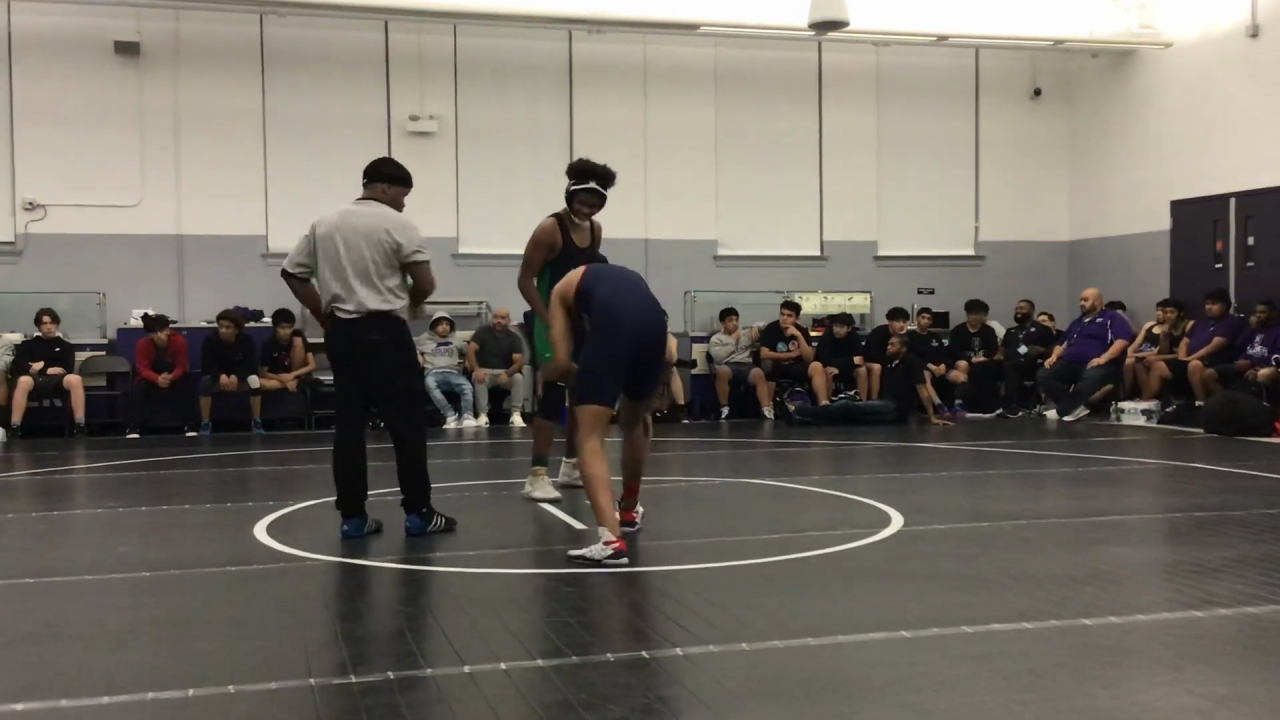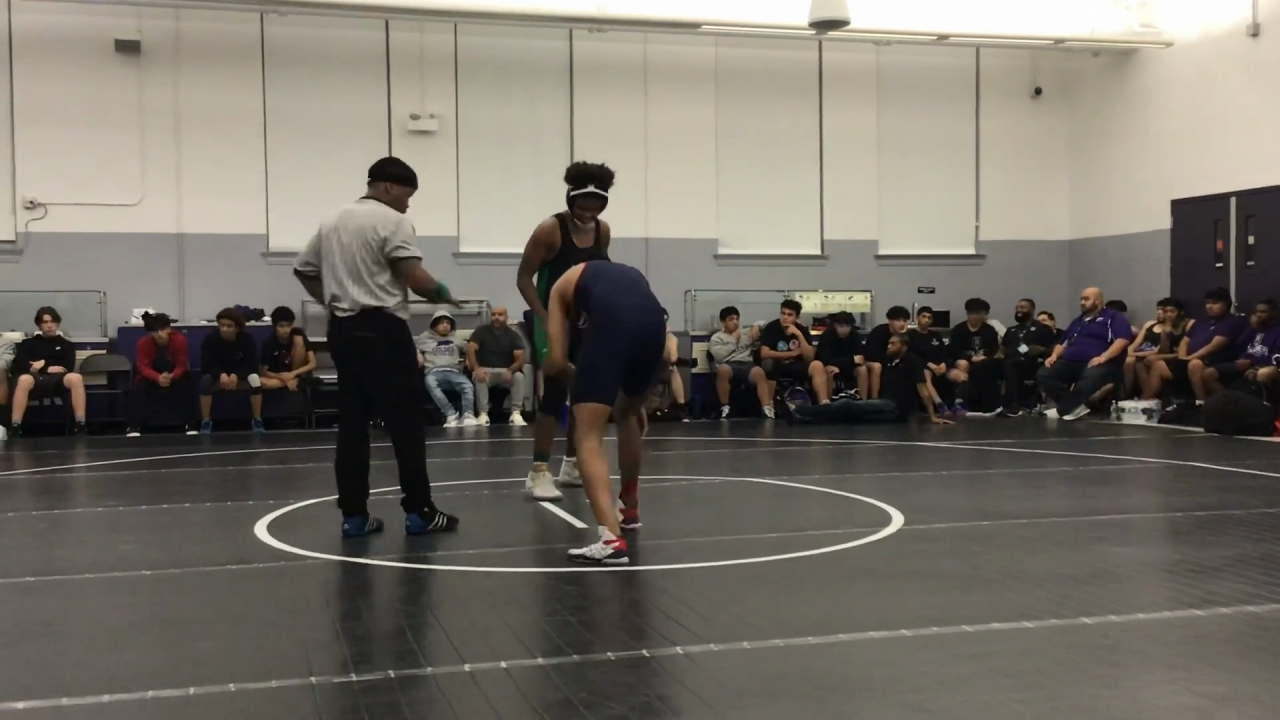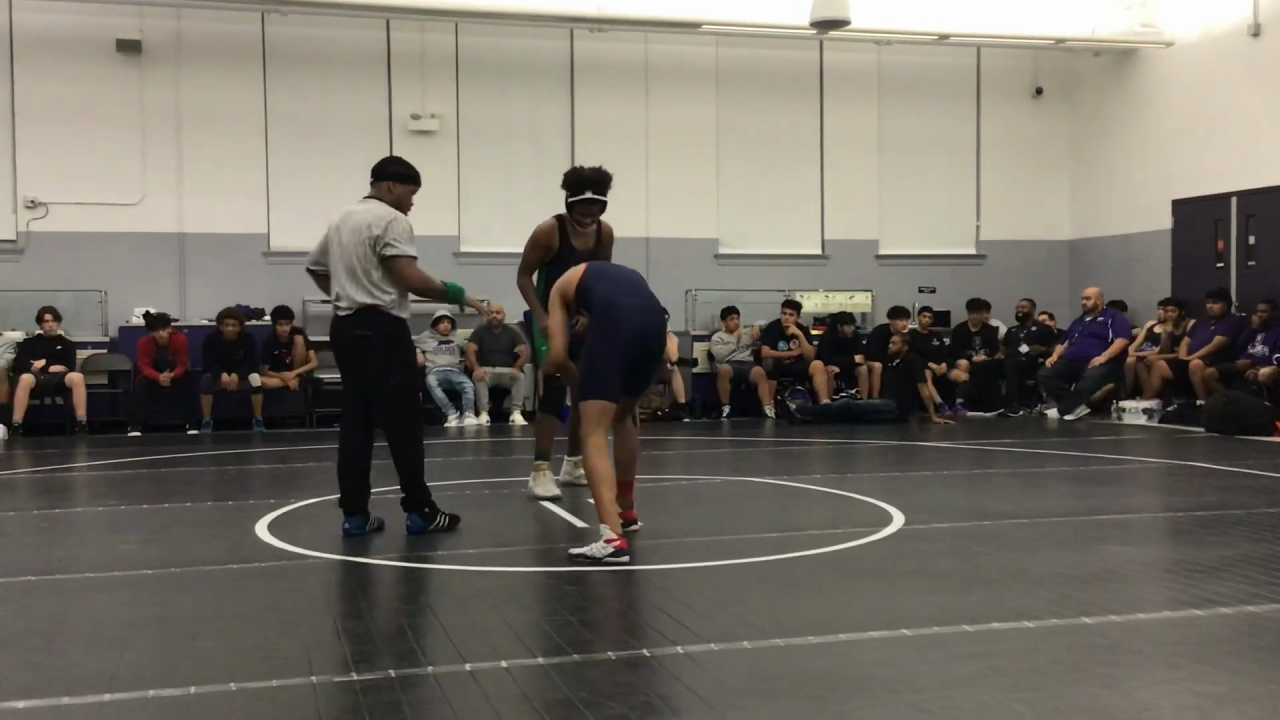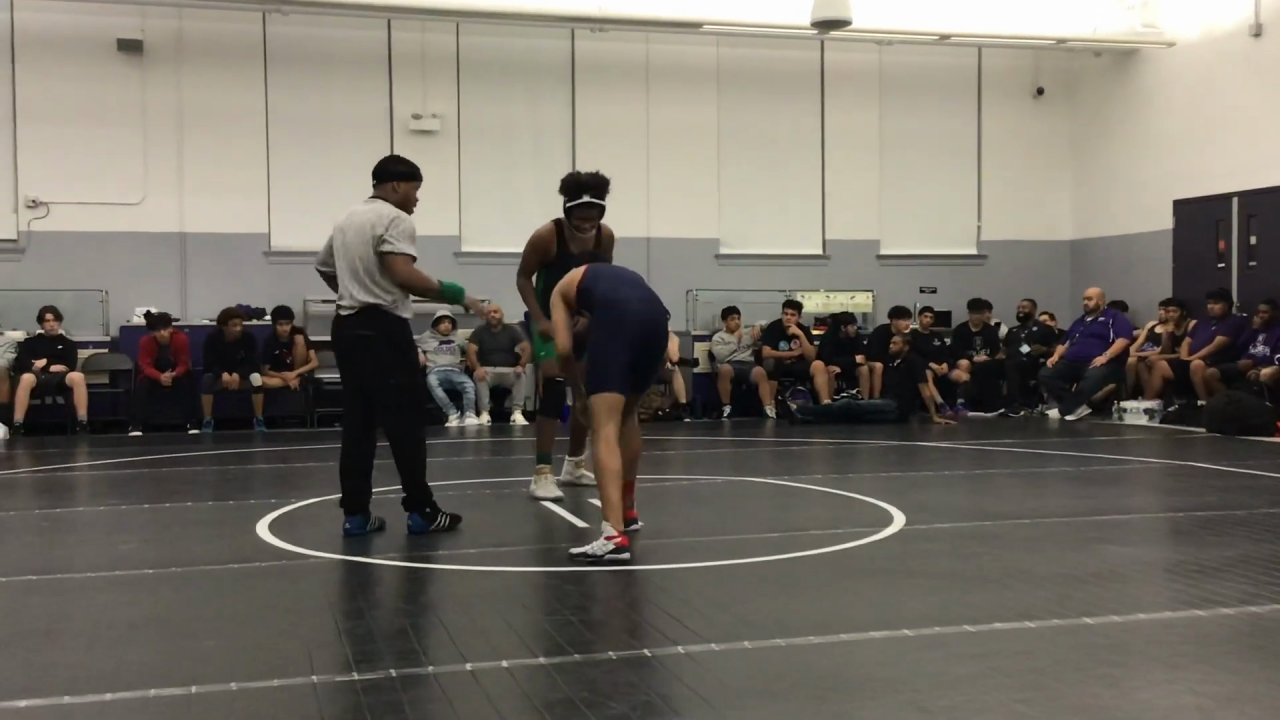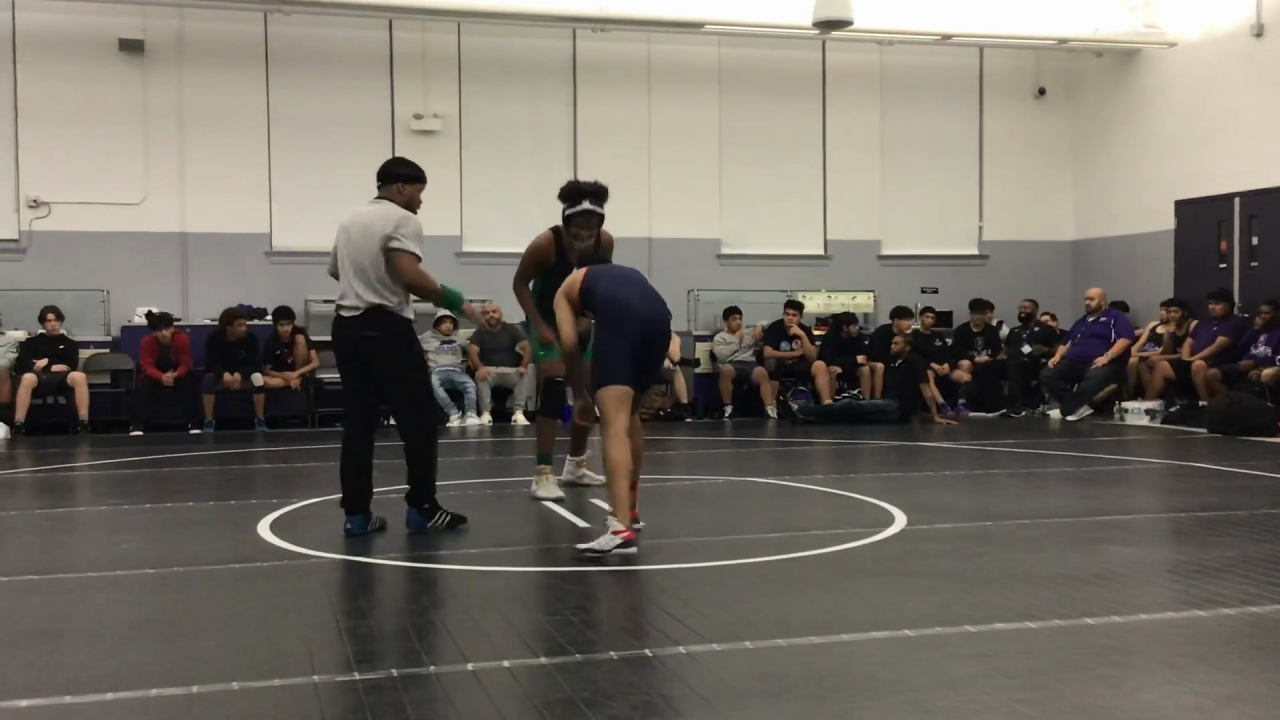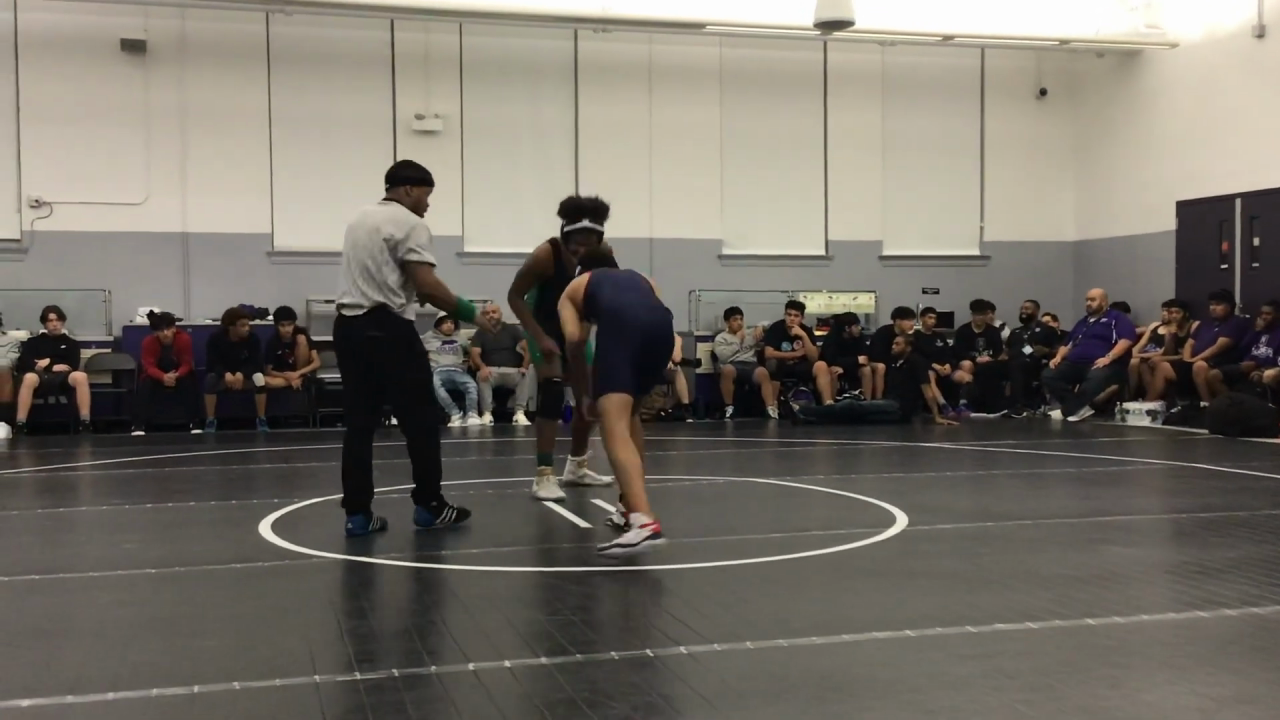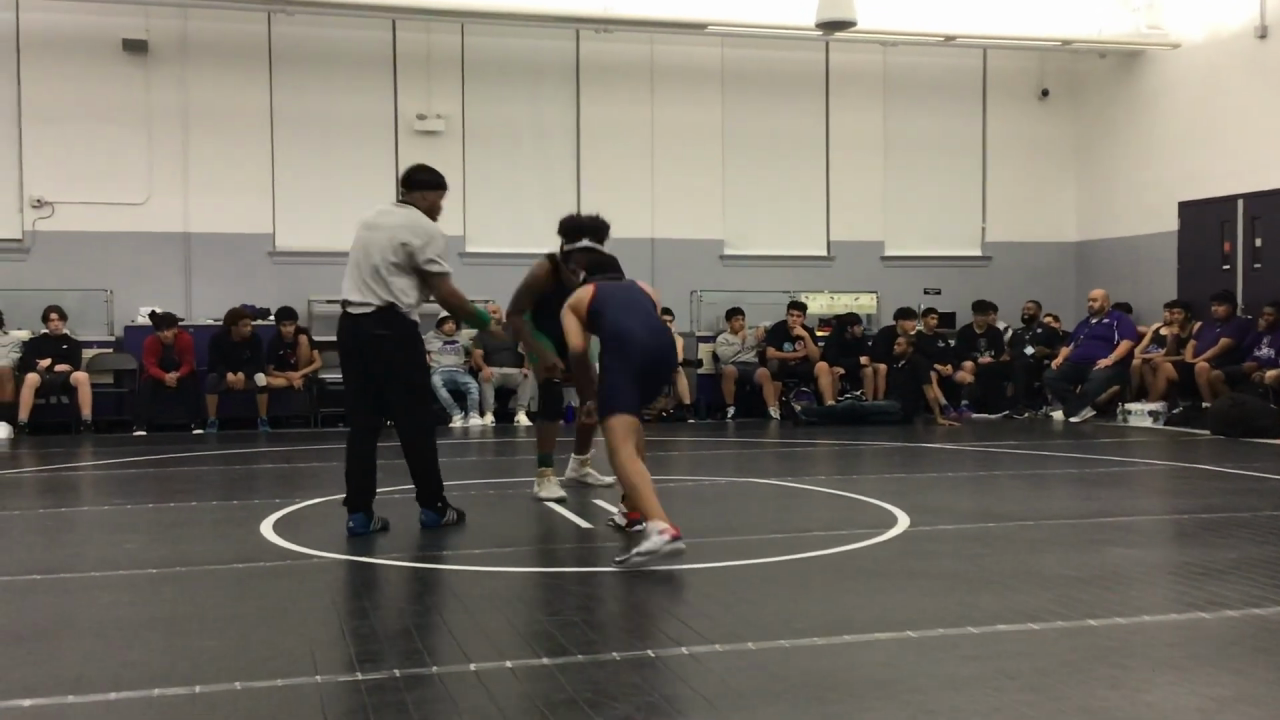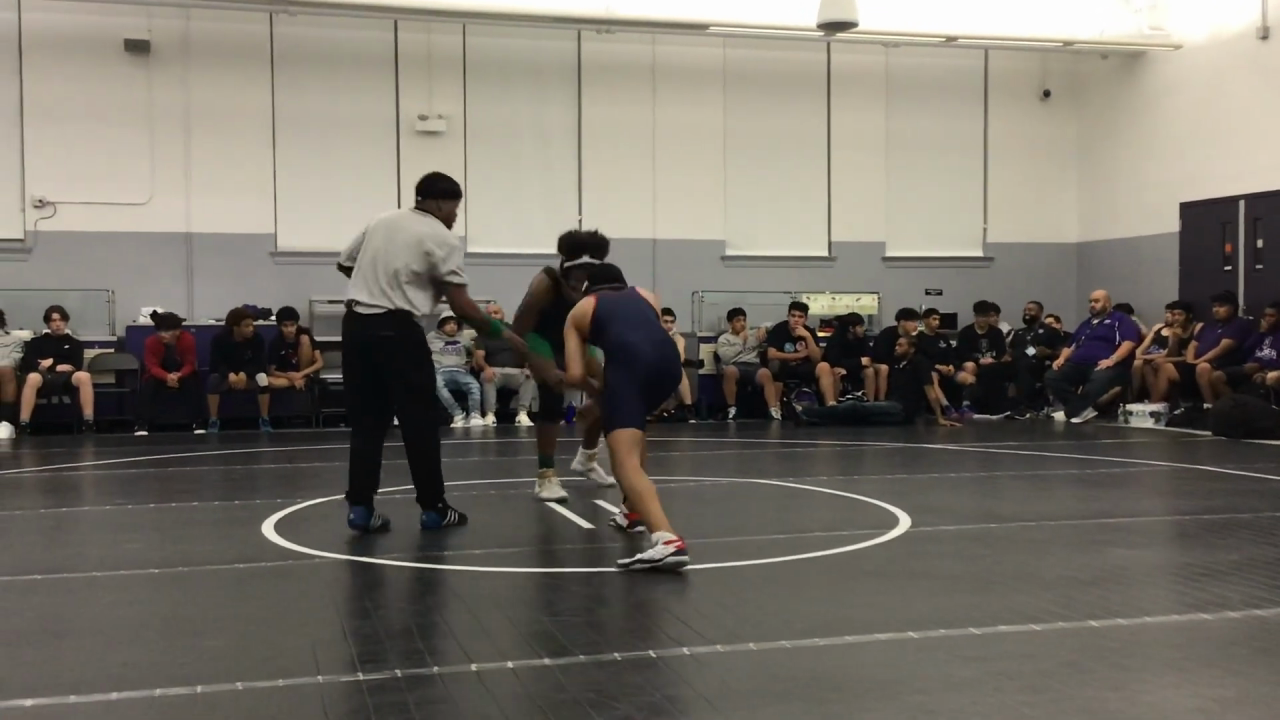
dt=0.1s
person 1, frame 1
left shoulder: (325, 223)
right shoulder: (398, 225)
left elbow: (292, 272)
right elbow: (424, 285)
left wrist: (320, 310)
right wrist: (412, 300)
left hip: (342, 331)
right hip: (383, 331)
left knee: (349, 424)
right knee: (406, 424)
left ankle: (353, 516)
right ankle: (419, 512)
person 1, frame 2
left shoulder: (331, 223)
right shoulder: (392, 222)
left elbow: (304, 270)
right elbow: (417, 281)
right wrist: (444, 292)
left hip: (343, 329)
right hip: (382, 329)
left knee: (353, 423)
right knee: (405, 422)
left ankle: (354, 514)
right ankle: (419, 510)
person 1, frame 3
left shoulder: (341, 220)
right shoulder: (391, 221)
left elbow: (315, 268)
right elbow: (409, 278)
right wrist: (458, 295)
left hip: (345, 326)
right hip: (380, 328)
left knee: (356, 422)
right knee: (402, 422)
left ankle: (354, 513)
right ankle: (419, 511)
person 1, frame 4
left shoulder: (347, 221)
right shoulder: (394, 219)
left elbow: (325, 269)
right elbow: (403, 276)
right wrist: (457, 295)
left hip: (347, 326)
right hip: (383, 328)
left knee: (358, 422)
right knee: (405, 421)
left ankle: (355, 513)
right ankle: (420, 510)
person 1, frame 5
left shoulder: (352, 220)
right shoulder: (401, 221)
left elbow: (336, 271)
right elbow: (410, 277)
right wrist: (458, 303)
left hip: (348, 326)
right hip: (385, 328)
left knee: (359, 422)
right knee: (419, 417)
left ankle: (356, 513)
right ankle: (423, 507)
person 1, frame 6
left shoulder: (360, 219)
right shoulder: (410, 225)
right elbow: (427, 287)
right wrist: (469, 313)
left hip: (348, 325)
right hip: (387, 328)
left knee: (359, 422)
right knee: (420, 417)
left ankle: (357, 513)
right ankle: (430, 504)
person 1, frame 7
left shoulder: (371, 219)
right shoulder: (425, 230)
right elbow: (445, 295)
right wrist: (484, 321)
left hip: (351, 325)
right hip: (391, 328)
left knee: (364, 422)
right knee: (415, 419)
left ankle: (359, 513)
right ankle: (433, 507)
person 1, frame 8
left shoulder: (380, 222)
right shoulder: (442, 240)
left elbow: (345, 264)
right elbow: (462, 306)
right wrist: (501, 332)
left hip: (356, 324)
right hip: (397, 330)
left knee: (366, 421)
right knee: (418, 421)
left ankle: (361, 507)
right ankle: (433, 507)
person 2, frame 1
left shoulder: (594, 230)
right shoulder: (549, 230)
right elbow: (526, 280)
right wrist: (548, 321)
right hip: (552, 322)
right knee: (553, 395)
left ankle: (571, 467)
right ankle: (537, 477)
person 2, frame 2
left shoulder: (602, 231)
right shoulder: (550, 230)
right elbow: (524, 277)
right wrist: (544, 319)
right hip: (553, 319)
right knee: (555, 391)
left ankle: (572, 466)
right ankle: (539, 472)
person 2, frame 3
left shoulder: (605, 233)
right shoulder: (548, 231)
right elbow: (524, 276)
right wrist: (540, 317)
left hip: (582, 320)
right hip: (551, 319)
right knee: (554, 389)
left ankle: (573, 466)
right ankle: (541, 472)
person 2, frame 4
left shoulder: (605, 237)
right shoulder: (546, 235)
right elbow: (523, 278)
left wrist: (590, 314)
right wrist: (538, 319)
left hip: (582, 321)
right hip: (550, 320)
right knee: (554, 390)
left ankle: (574, 466)
right ankle: (542, 474)
person 2, frame 5
left shoulder: (605, 243)
right shoulder: (546, 243)
right elbow: (520, 284)
left wrist: (587, 317)
right wrist: (539, 326)
right hip: (547, 322)
right knee: (554, 390)
left ankle: (575, 466)
right ankle: (543, 474)
person 2, frame 6
right shoulder: (544, 255)
right elbow: (515, 297)
right wrist: (538, 337)
right hip: (544, 326)
right knee: (552, 390)
left ankle: (577, 466)
right ankle: (544, 475)
person 2, frame 7
left shoulder: (601, 267)
right shoulder: (544, 270)
right elbow: (513, 315)
right wrist: (540, 355)
right hip: (538, 326)
right knee: (552, 388)
left ankle: (579, 465)
right ankle: (544, 475)
person 2, frame 8
right shoulder: (544, 284)
right elbow: (518, 333)
right wrist: (546, 370)
right hip: (537, 331)
right knee: (552, 391)
left ankle: (586, 459)
right ankle: (545, 477)
person 3, frame 1
left shoulder: (567, 285)
right shoulder: (632, 278)
left elbow: (562, 364)
right elbow: (668, 359)
right wrist: (646, 407)
left hip: (612, 326)
right hip: (654, 325)
left knee: (590, 439)
right knee: (634, 422)
left ankle: (612, 540)
right ankle: (629, 510)
person 3, frame 2
left shoulder: (566, 283)
right shoulder: (632, 274)
left elbow: (557, 362)
right elbow: (663, 357)
right wrist: (638, 402)
left hip: (611, 324)
right hip: (653, 323)
left knee: (588, 437)
right knee: (628, 415)
left ankle: (611, 539)
right ankle: (629, 508)
person 3, frame 3
left shoulder: (566, 283)
right shoulder: (630, 275)
left elbow: (558, 357)
right elbow: (652, 333)
left wrist: (578, 378)
right wrist: (628, 395)
left hip: (612, 323)
right hip: (654, 322)
left knee: (593, 436)
right knee: (624, 416)
left ankle: (612, 539)
right ankle: (626, 510)
person 3, frame 4
left shoulder: (566, 285)
right shoulder: (629, 276)
left elbow: (564, 350)
left wrist: (583, 385)
left hip: (615, 319)
right hip: (655, 316)
left knee: (605, 430)
right knee: (627, 415)
left ankle: (614, 535)
right ankle: (627, 511)
person 3, frame 5
left shoulder: (570, 286)
right shoulder: (632, 274)
left elbow: (570, 343)
left wrist: (581, 395)
left hip: (618, 320)
right hip: (658, 315)
left knee: (615, 425)
right knee: (628, 413)
left ankle: (622, 530)
right ankle: (628, 512)
person 3, frame 6
left shoulder: (574, 289)
right shoulder: (639, 278)
left elbow: (574, 338)
left wrist: (585, 395)
left hip: (620, 325)
right hip: (660, 323)
left knee: (615, 430)
right knee: (628, 415)
left ankle: (644, 523)
right ankle: (631, 507)
person 3, frame 7
left shoulder: (577, 299)
right shoulder: (644, 289)
left elbow: (577, 348)
left wrist: (590, 396)
left hip: (624, 348)
right hip: (663, 349)
left knee: (622, 450)
right knee: (630, 425)
left ankle: (661, 530)
right ankle: (634, 508)
person 3, frame 8
left shoulder: (580, 309)
right shoulder: (645, 296)
left elbow: (575, 376)
left wrist: (592, 388)
left hip: (628, 361)
right hip: (668, 360)
left knee: (626, 462)
right knee: (633, 427)
left ankle: (667, 540)
right ankle: (634, 511)
